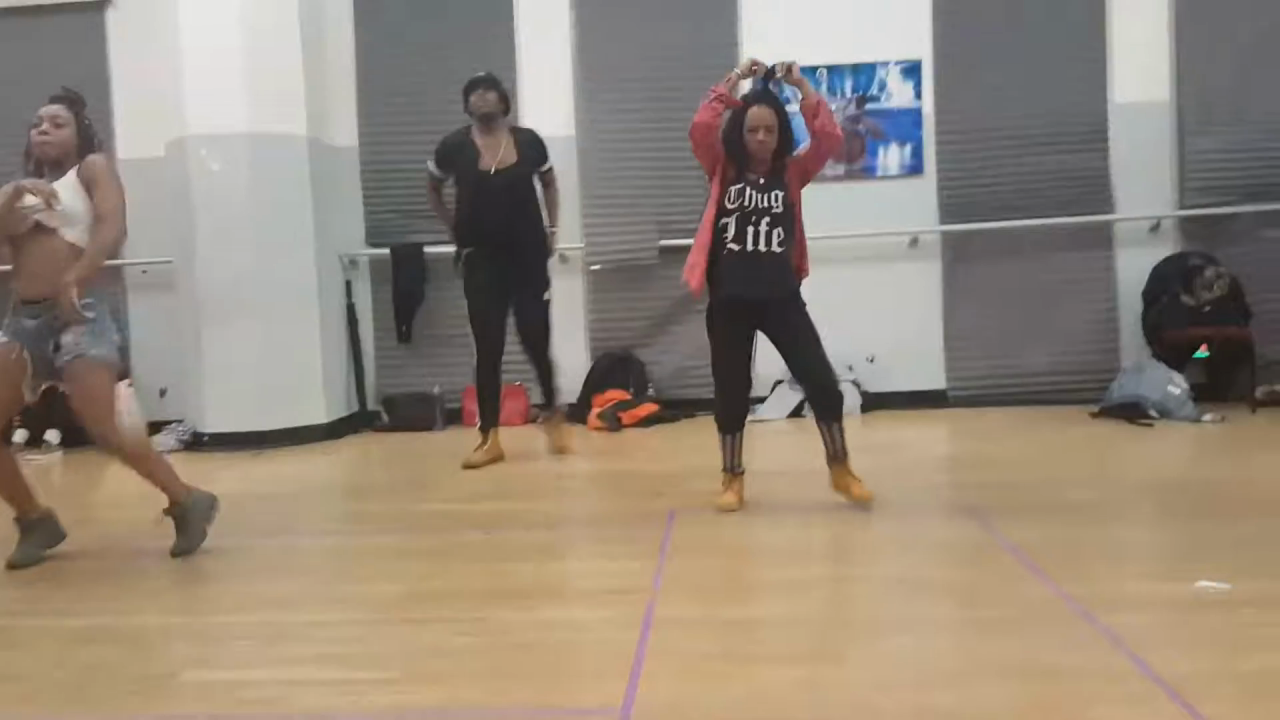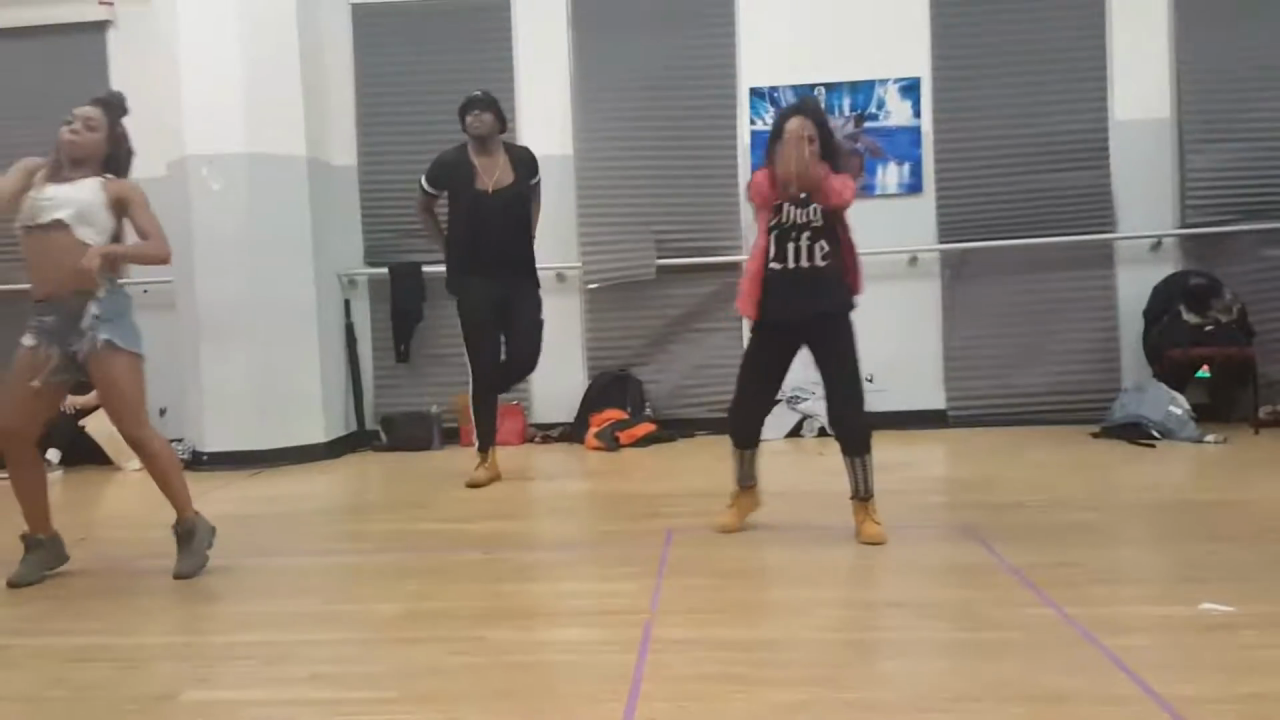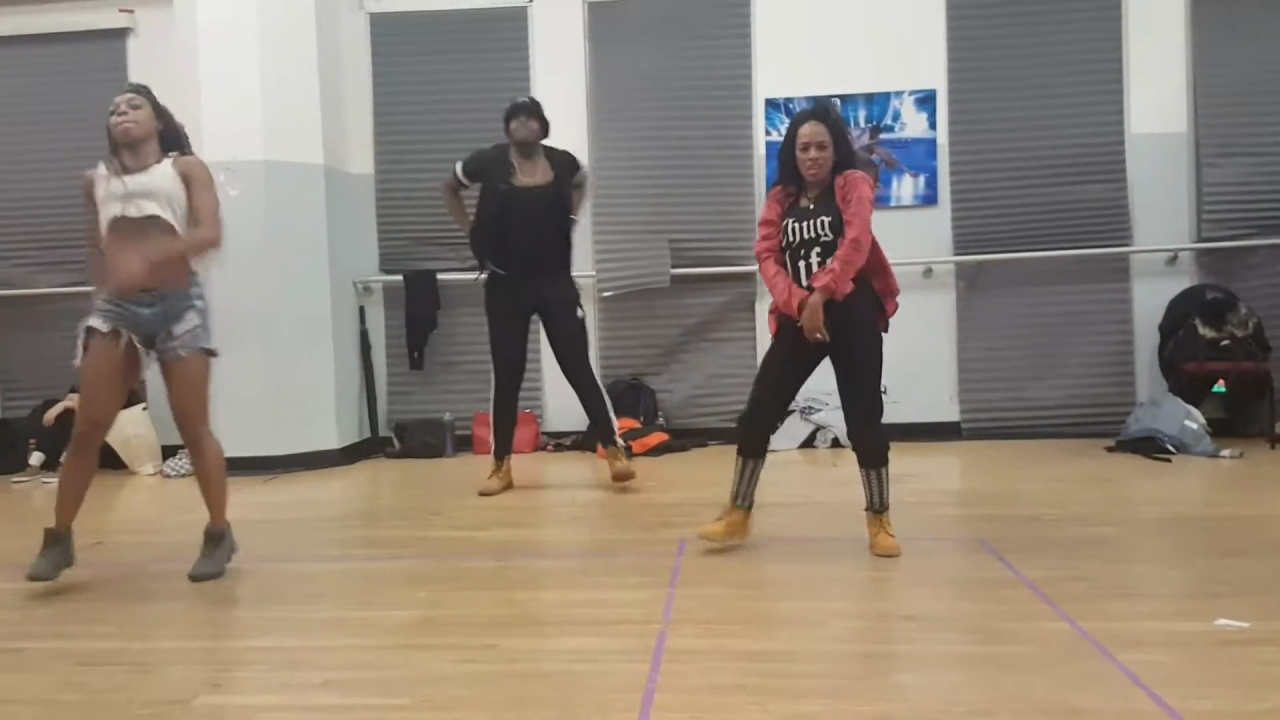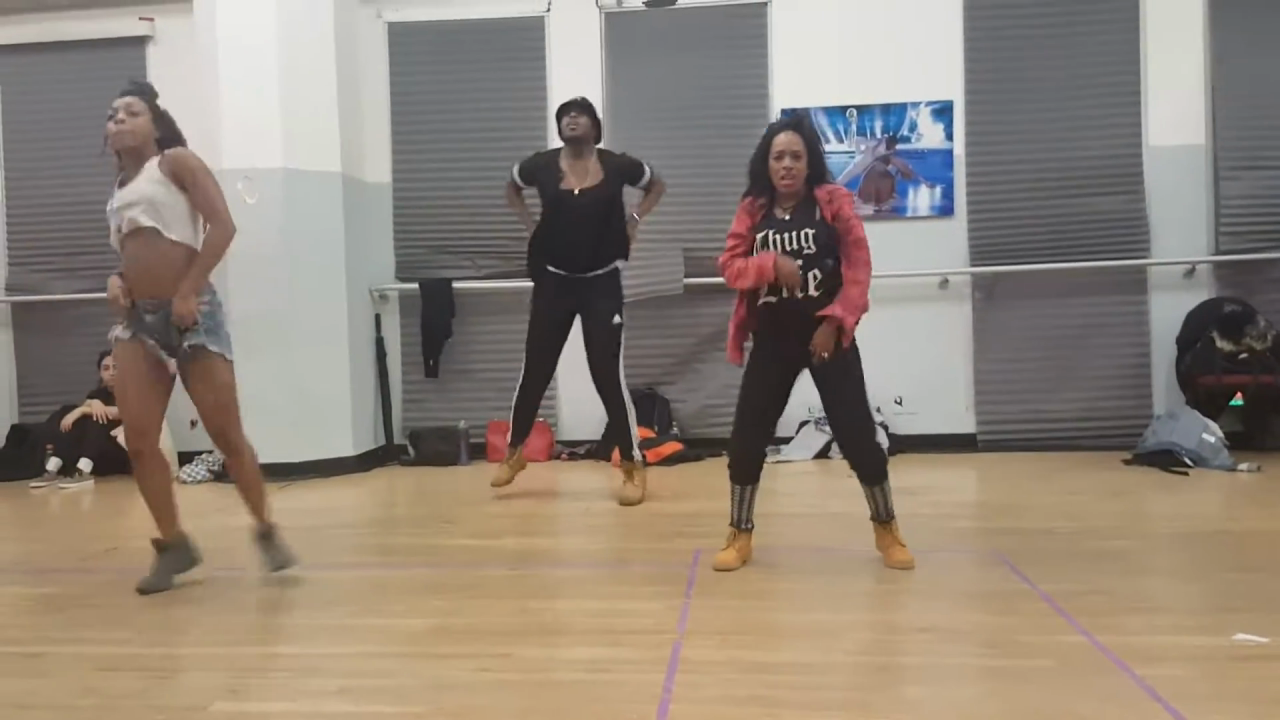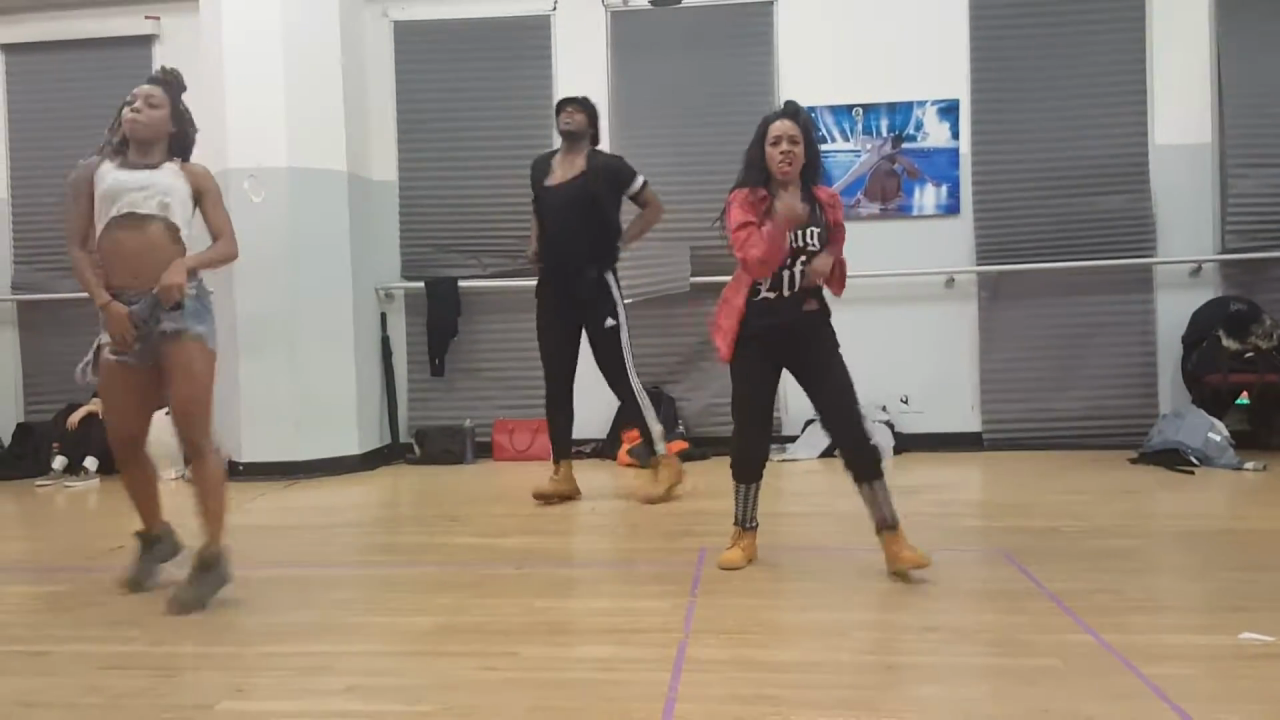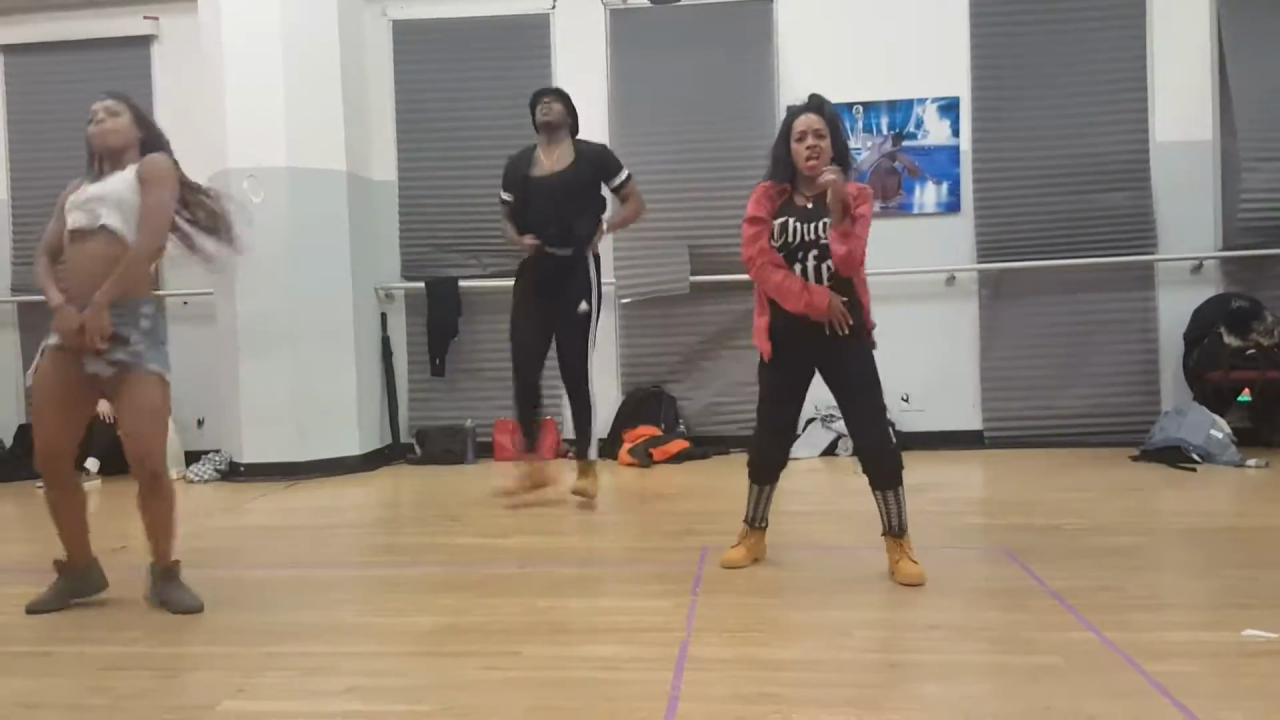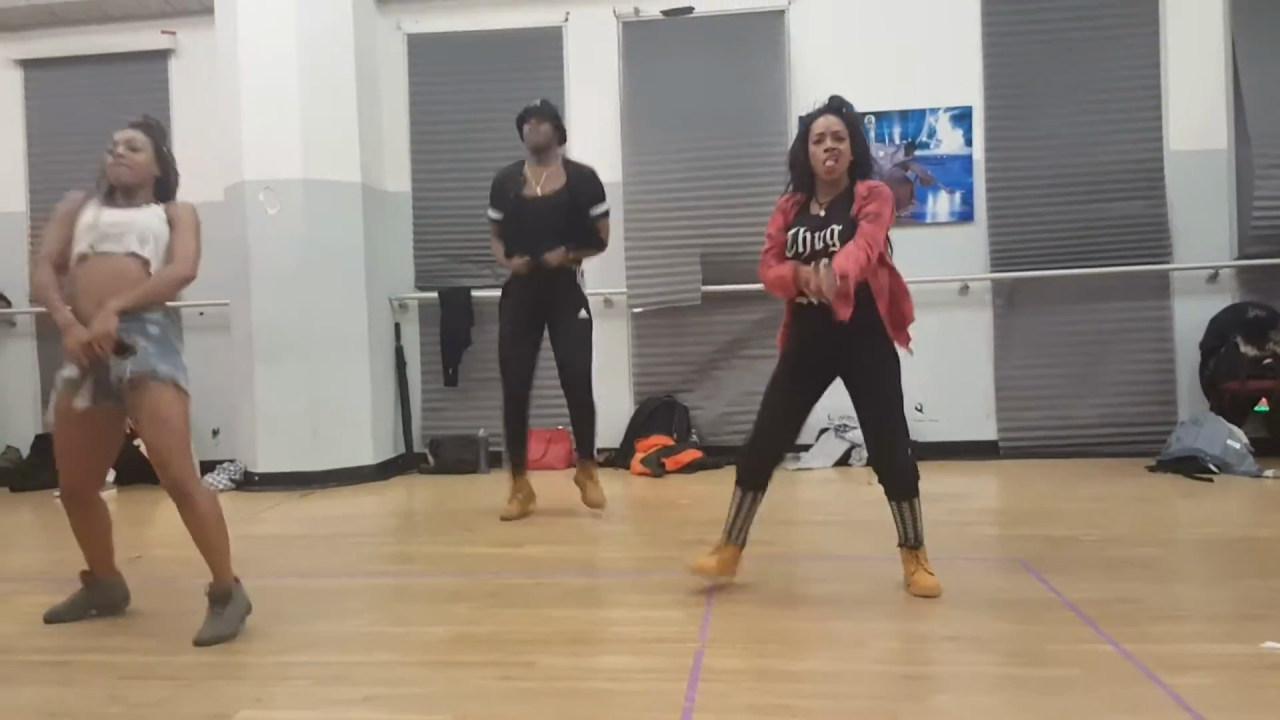
dt=0.4s
person 1, frame 1
left shoulder: (94, 167)
left elbow: (113, 228)
left wrist: (74, 281)
left hip: (79, 315)
left knee: (105, 430)
left ankle: (188, 504)
person 1, frame 2
left shoulder: (117, 188)
left elbow: (160, 250)
left wrist: (106, 252)
left hip: (97, 310)
right hip: (45, 319)
left knee: (134, 428)
left ankle: (191, 527)
right ankle: (43, 543)
person 1, frame 3
left shoulder: (187, 167)
right shoulder: (97, 178)
left elbow: (210, 234)
left wrist: (149, 256)
right wrist: (108, 282)
left hip: (178, 304)
right hip: (115, 307)
left knee: (194, 430)
right knee: (88, 430)
left ankle: (218, 535)
right ankle: (58, 540)
person 1, frame 4
left shoulder: (175, 162)
right shoulder: (118, 191)
left elbow: (222, 227)
left wrist: (186, 290)
right wrist: (117, 280)
left hip: (191, 314)
right hip: (136, 321)
left knee: (226, 434)
right knee: (139, 440)
left ankle: (268, 533)
right ankle: (174, 546)
person 1, frame 5
left shoulder: (193, 175)
right shoulder: (91, 171)
left elbow: (228, 245)
right elbow: (77, 247)
left wrist: (183, 265)
right wrist: (104, 301)
left hip: (180, 305)
right hip: (120, 312)
left knee: (194, 435)
right knee: (126, 442)
left ankle: (211, 559)
right ankle: (156, 537)
person 1, frame 6
left shoulder: (155, 167)
right shoulder: (75, 191)
left elbow: (153, 240)
right elbow: (45, 258)
left wrist: (101, 303)
right wrist: (60, 307)
left hip: (131, 322)
right hip: (72, 327)
left knee: (147, 464)
right knee: (51, 458)
left ankle: (165, 573)
right ankle: (79, 572)
person 1, frame 7
left shoulder: (176, 212)
right shoulder: (77, 206)
left elbow: (183, 270)
right elbow: (44, 273)
left wrist: (114, 310)
right wrist: (70, 326)
left hip: (145, 340)
right hip: (86, 351)
left knee: (177, 476)
right knee: (76, 487)
left ankle: (228, 593)
right ankle: (104, 584)
person 2, frame 1
left shoulder: (792, 171)
right shoulder: (723, 169)
left elbow: (829, 137)
right elbow: (701, 127)
left wrist: (801, 85)
right wrist: (734, 79)
left hip: (782, 296)
right hip: (729, 299)
left knee: (821, 382)
right knee: (730, 392)
left ankle: (840, 468)
right ankle: (732, 478)
person 2, frame 2
left shoulder: (836, 183)
right shoulder: (765, 183)
left elbow: (838, 195)
right elbow: (765, 186)
left wrist: (811, 168)
right wrist: (783, 165)
left hip: (827, 313)
right hip: (775, 314)
left knee: (848, 408)
right knee: (745, 409)
left ankle: (864, 505)
right ankle: (744, 493)
person 2, frame 3
left shoulder: (853, 184)
right shoulder: (780, 199)
left elbow: (856, 241)
right elbow: (767, 257)
left wrist: (821, 296)
right wrist: (797, 302)
left hip: (854, 318)
right hip: (796, 320)
left knee: (864, 419)
right knee: (758, 415)
left ankle: (878, 519)
right ankle: (737, 513)
person 2, frame 4
left shoulder: (834, 200)
right shoulder: (752, 210)
left elbow: (858, 262)
right elbow: (730, 267)
left wrist: (837, 320)
right wrist: (770, 265)
left hip: (828, 333)
right hip: (772, 339)
left knee: (857, 435)
right knee: (747, 437)
left ankle: (886, 529)
right ankle: (740, 536)
person 2, frame 5
left shoulder: (827, 202)
right shoulder: (745, 202)
right elbow: (755, 263)
left wrist: (830, 263)
right wrist: (780, 222)
left hip: (811, 329)
right hip: (756, 334)
left knee: (850, 432)
right knee: (749, 436)
left ankle: (891, 538)
right ankle: (744, 535)
person 2, frame 6
left shoulder: (855, 196)
right shoulder: (767, 197)
left elbow: (851, 261)
right elbow: (759, 262)
left wrist: (839, 209)
right wrist: (814, 300)
left hip: (845, 332)
right hip: (786, 333)
left knee: (875, 437)
right knee: (770, 439)
left ankle: (897, 545)
right ankle: (753, 534)
person 2, frame 7
left shoulder: (874, 196)
right shoulder: (789, 207)
left elbow: (865, 249)
right elbow: (769, 267)
left wrist: (836, 275)
right wrist: (797, 275)
left hip: (866, 342)
right hip: (807, 341)
left knee: (891, 451)
right knee: (763, 446)
left ankle: (914, 556)
right ankle: (729, 548)
person 3, frame 1
left shoulder: (528, 141)
right shoulder: (453, 146)
left elbow: (549, 183)
right elbow: (434, 188)
left wrist: (551, 231)
right wrist: (454, 230)
left hip: (526, 257)
right hip: (481, 259)
left knee: (537, 342)
right knee: (488, 349)
left ankle: (553, 417)
right ankle: (489, 438)
person 3, frame 2
left shoulder: (522, 158)
right shoulder: (449, 164)
right elbow: (425, 206)
right wrist: (448, 246)
left hip: (519, 275)
right hip: (473, 279)
left knee: (525, 357)
right knee: (483, 366)
left ankle: (475, 403)
right ankle: (487, 458)
person 3, frame 3
left shoulder: (562, 161)
right shoulder: (487, 161)
left elbow: (580, 184)
right elbow: (450, 189)
left wrist: (570, 219)
right wrist: (473, 231)
left hip: (555, 279)
right hip: (506, 283)
left knee: (578, 365)
right knee: (507, 375)
left ankle: (614, 450)
right ankle: (501, 466)
person 3, frame 4
left shoulder: (618, 165)
right shoulder: (541, 165)
left elbow: (656, 186)
right elbow: (512, 189)
left wrist: (633, 221)
right wrist: (532, 228)
left hip: (601, 283)
right hip: (553, 282)
left knee: (608, 375)
right knee: (536, 369)
left ankle: (633, 468)
right ankle: (514, 453)
person 3, frame 5
left shoulder: (609, 167)
right shoulder: (540, 167)
left elbow: (653, 207)
left wrist: (619, 243)
right wrist: (536, 246)
left hip: (595, 283)
right hip: (553, 286)
left knee: (620, 374)
right knee: (557, 380)
left ankle: (663, 462)
right ankle: (563, 473)
person 3, frame 6
left shoulder: (594, 155)
right shoulder: (518, 163)
left elbow: (635, 203)
right elbow: (507, 219)
left wrist: (602, 229)
right wrist: (520, 239)
left hip: (577, 269)
right hip: (534, 271)
left knee: (574, 369)
right knee: (524, 368)
left ankle: (586, 466)
right ankle: (533, 464)
person 3, frame 7
left shoulder: (583, 178)
right shoulder: (506, 179)
left elbow: (601, 238)
right elbow: (496, 236)
left wrist: (568, 255)
right wrist: (508, 261)
left hip: (565, 288)
right hip: (521, 288)
left knee: (577, 379)
right knee: (515, 386)
left ankle: (587, 470)
right ankle: (519, 485)
